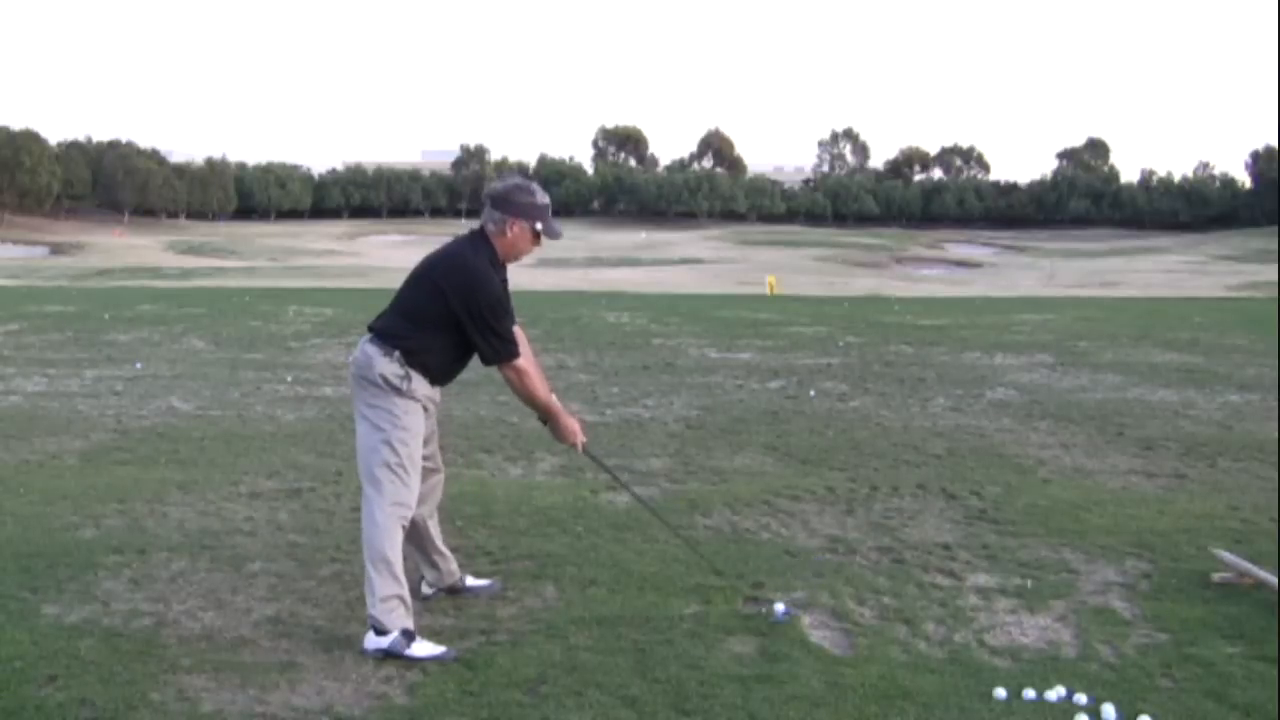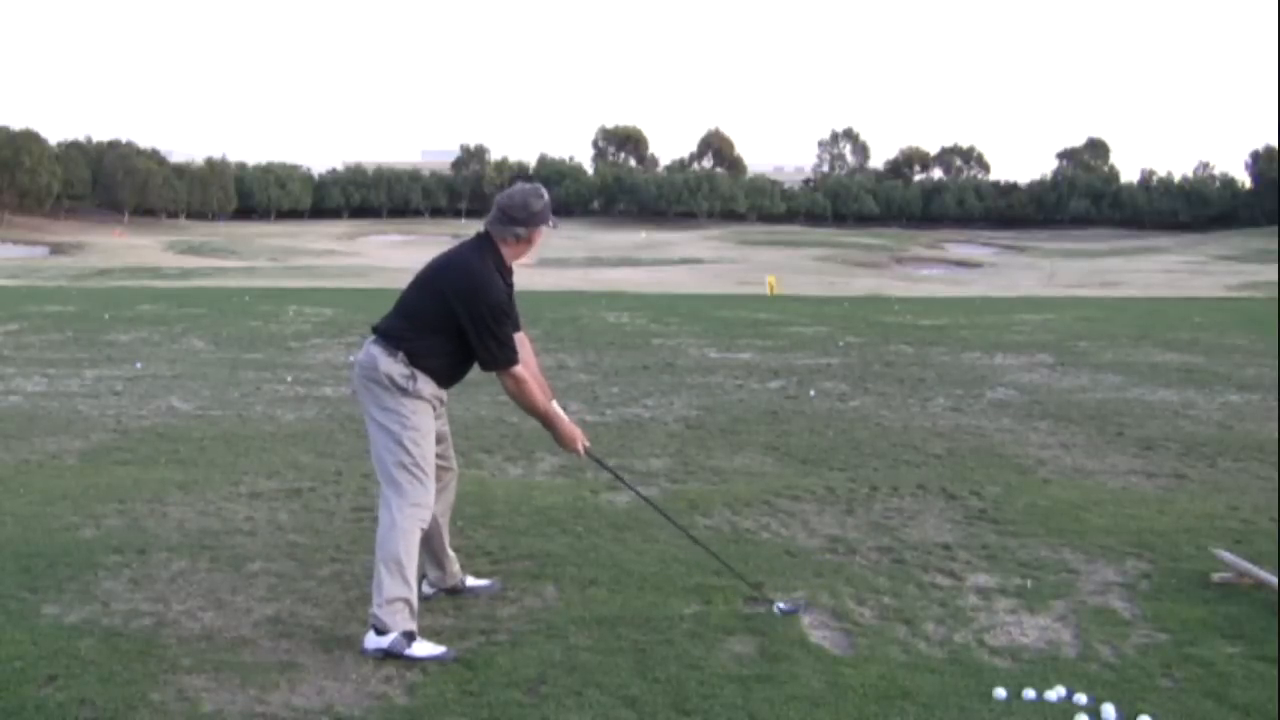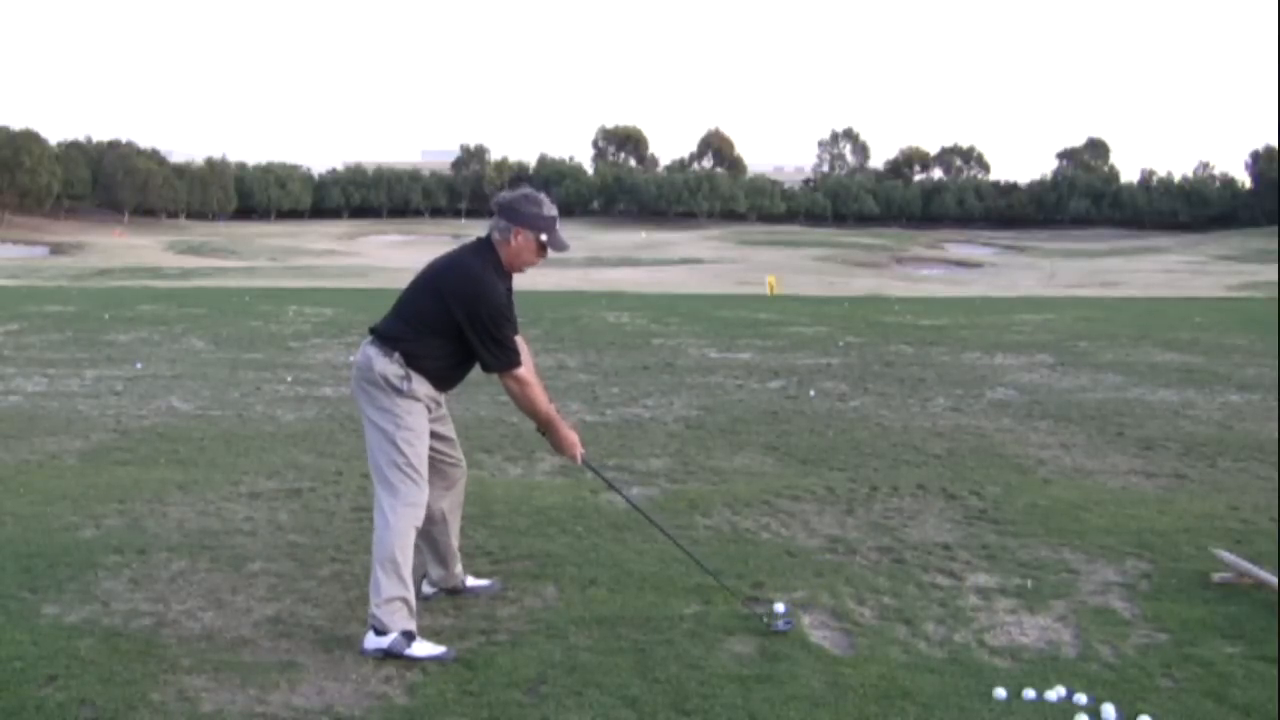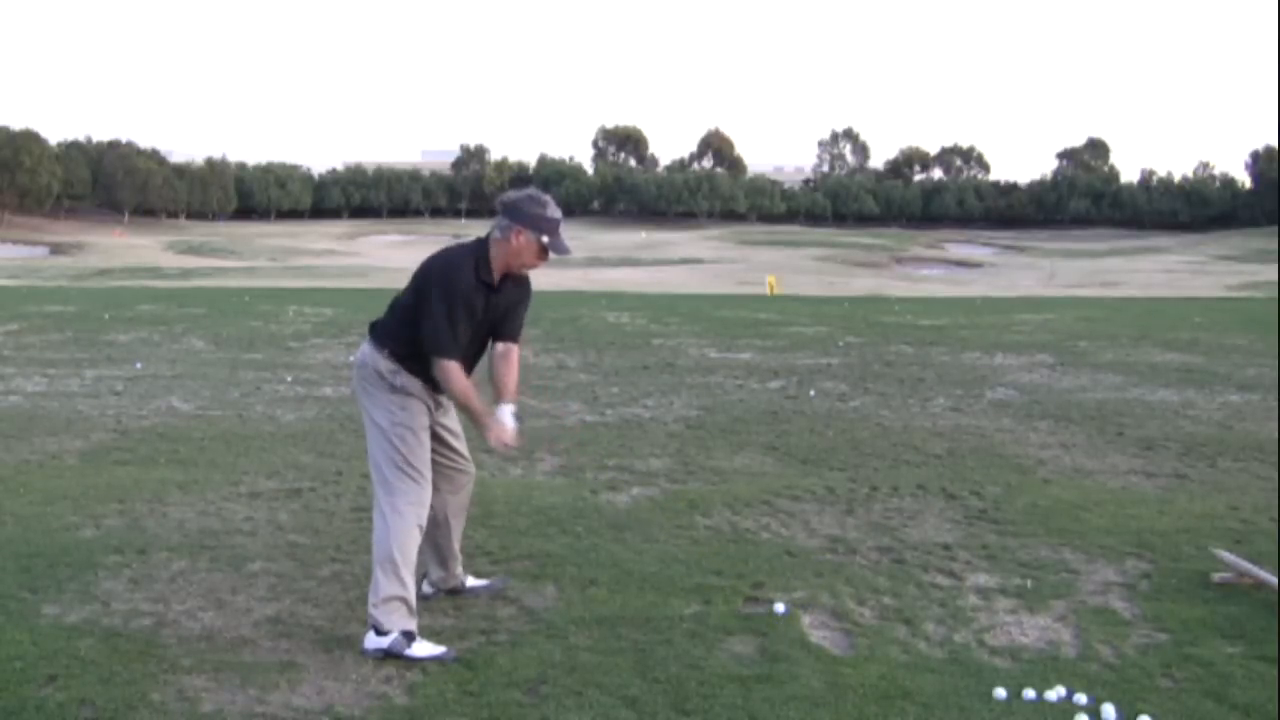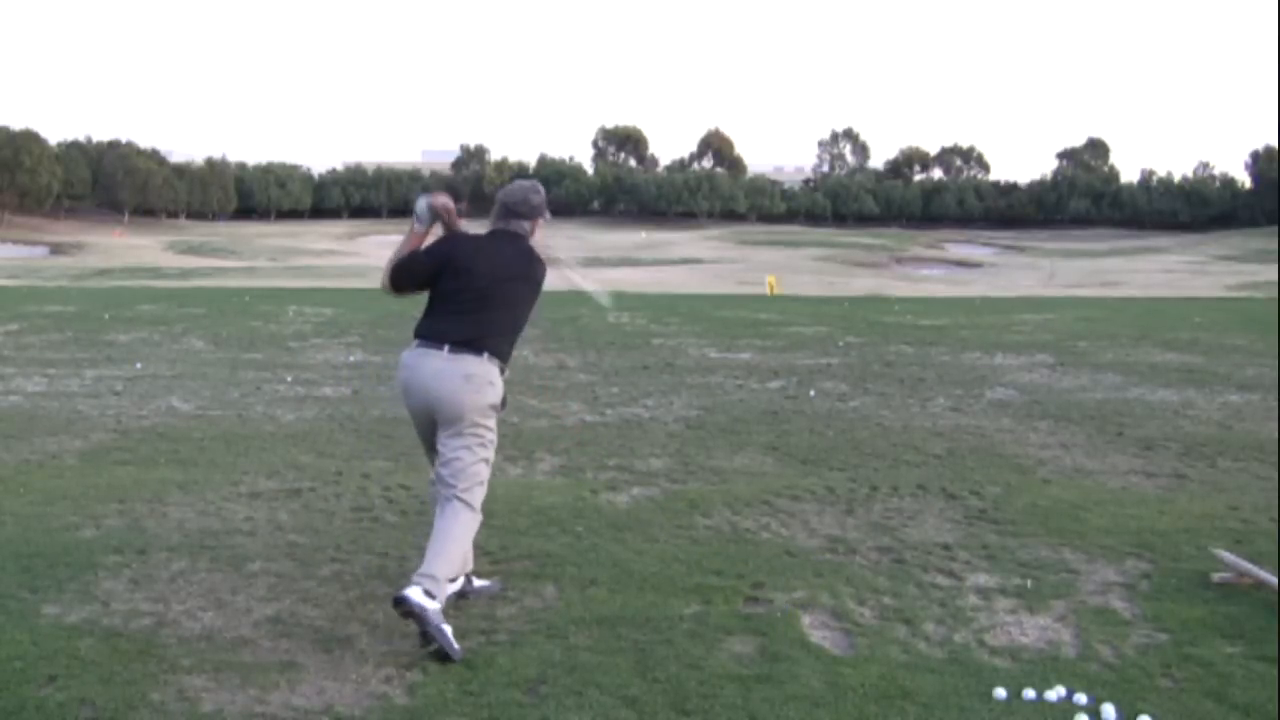
dt=1s
person 1, frame 1
left shoulder: (482, 259)
right shoulder: (474, 273)
left elbow: (515, 338)
right elbow: (512, 366)
left wrist: (552, 402)
right wrist: (556, 418)
left hip: (411, 377)
right hip: (391, 377)
left knee: (425, 482)
right knee: (393, 498)
left ankle: (439, 576)
right ankle: (387, 628)
person 1, frame 2
left shoulder: (488, 264)
right shoulder: (478, 279)
left elbow: (517, 341)
right elbow: (511, 374)
left wrist: (555, 406)
right wrist: (556, 426)
left hip: (415, 376)
right hip: (397, 378)
left knee: (440, 477)
right knee: (411, 497)
left ankle: (441, 576)
right ankle: (389, 628)
person 1, frame 3
left shoulder: (488, 268)
right shoulder: (477, 282)
left elbow: (516, 345)
right elbow: (513, 375)
left wrist: (549, 412)
right wrist: (555, 429)
left hip: (415, 379)
right hip: (393, 378)
left knee: (447, 474)
right knee: (406, 496)
left ankle: (443, 575)
right ankle: (388, 628)
person 1, frame 4
left shoulder: (516, 285)
right shoulder: (453, 272)
left elbow: (505, 352)
right elbow: (445, 363)
left wrist: (506, 411)
right wrist: (484, 421)
left hip: (427, 384)
right hip: (392, 376)
left knee: (455, 478)
right knee: (407, 496)
left ankle: (443, 576)
right ankle: (388, 628)
person 1, frame 5
left shoulder: (456, 247)
right shoulder: (533, 267)
left elbow: (392, 282)
left wrist: (422, 219)
right wrist: (450, 221)
left hip: (417, 366)
right hip: (472, 379)
left knee: (451, 477)
right knee: (463, 498)
left ankle: (453, 575)
right ankle: (424, 592)
